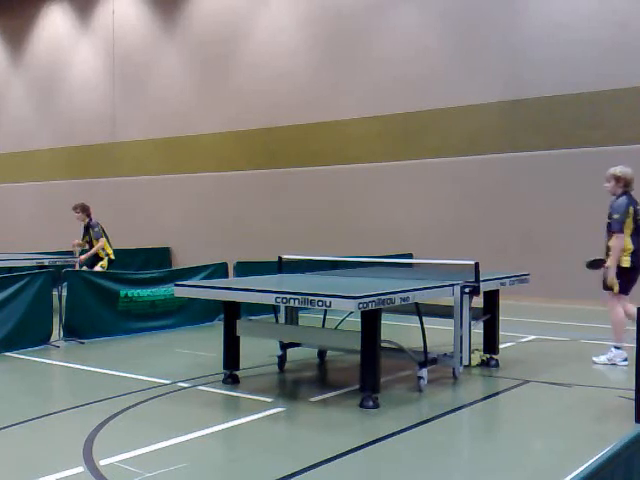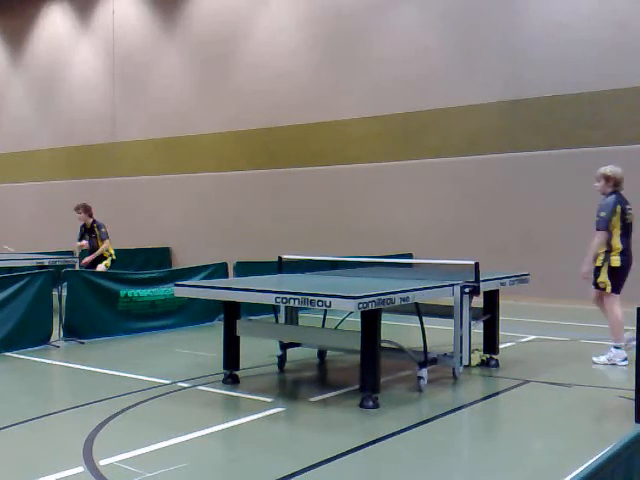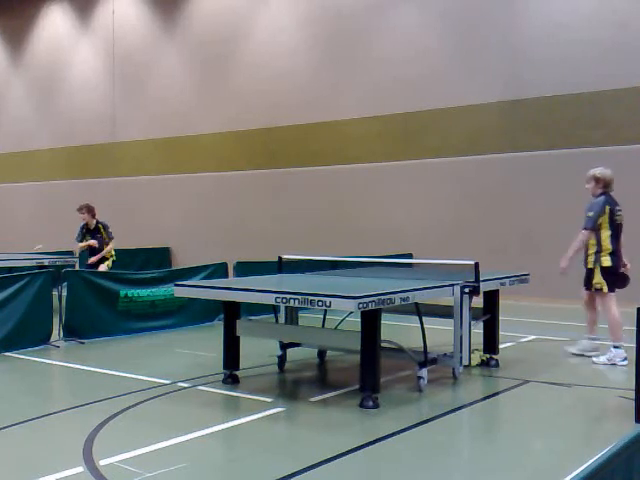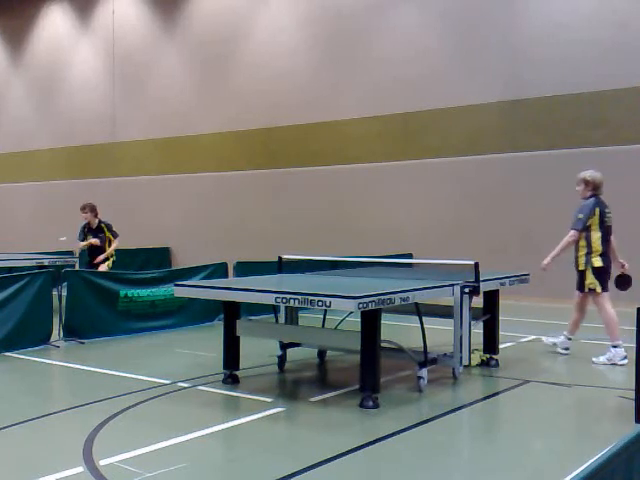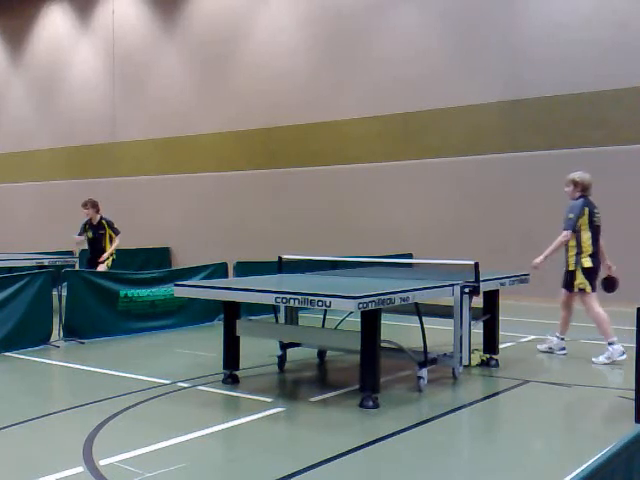
dt=0.1s
person 1, frame 1
left shoulder: (620, 204)
left elbow: (619, 237)
left wrist: (611, 266)
right wrist: (611, 256)
left hip: (622, 262)
left knee: (614, 303)
right knee: (621, 303)
left ankle: (618, 352)
person 1, frame 2
left shoulder: (609, 203)
right shoulder: (622, 202)
left elbow: (601, 235)
left wrist: (587, 262)
left hip: (611, 261)
right hip: (620, 260)
left knee: (611, 303)
right knee: (598, 298)
left ankle: (619, 351)
right ankle: (624, 337)
person 1, frame 3
left shoulder: (598, 203)
right shoulder: (613, 203)
left elbow: (585, 235)
right elbow: (615, 234)
left wrist: (566, 258)
right wrist: (622, 259)
left hip: (602, 261)
right hip: (612, 260)
left knee: (607, 303)
right knee: (589, 300)
left ankle: (618, 351)
right ankle: (590, 342)
person 1, frame 4
left shoulder: (588, 206)
right shoulder: (602, 206)
left elbow: (573, 235)
right elbow: (609, 237)
left wrist: (550, 257)
right wrist: (617, 259)
left hip: (593, 263)
right hip: (600, 262)
left knee: (603, 304)
right knee: (580, 302)
left ankle: (618, 350)
right ankle: (565, 341)
person 1, frame 5
left shoulder: (577, 206)
right shoulder: (591, 207)
left elbow: (566, 236)
right elbow: (598, 238)
left wrist: (543, 257)
right wrist: (605, 261)
left hip: (581, 263)
right hip: (589, 261)
left knee: (590, 304)
right knee: (566, 300)
left ankle: (614, 347)
right ankle: (558, 342)
